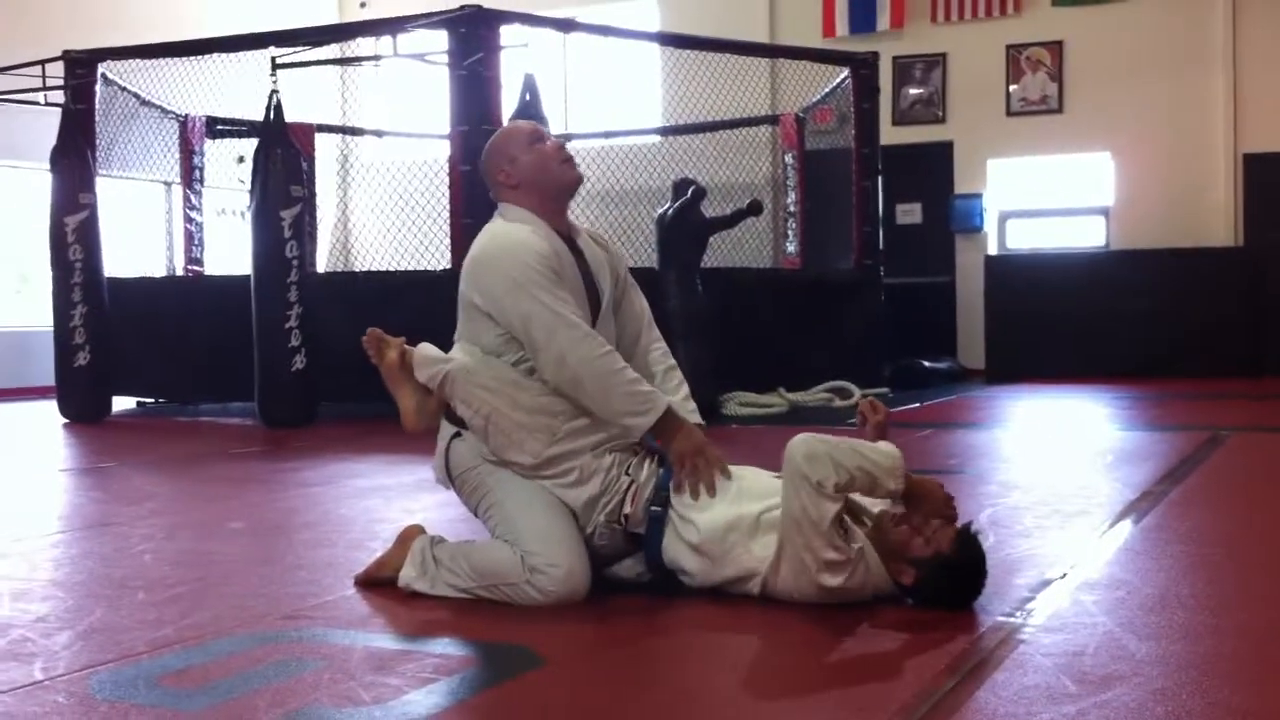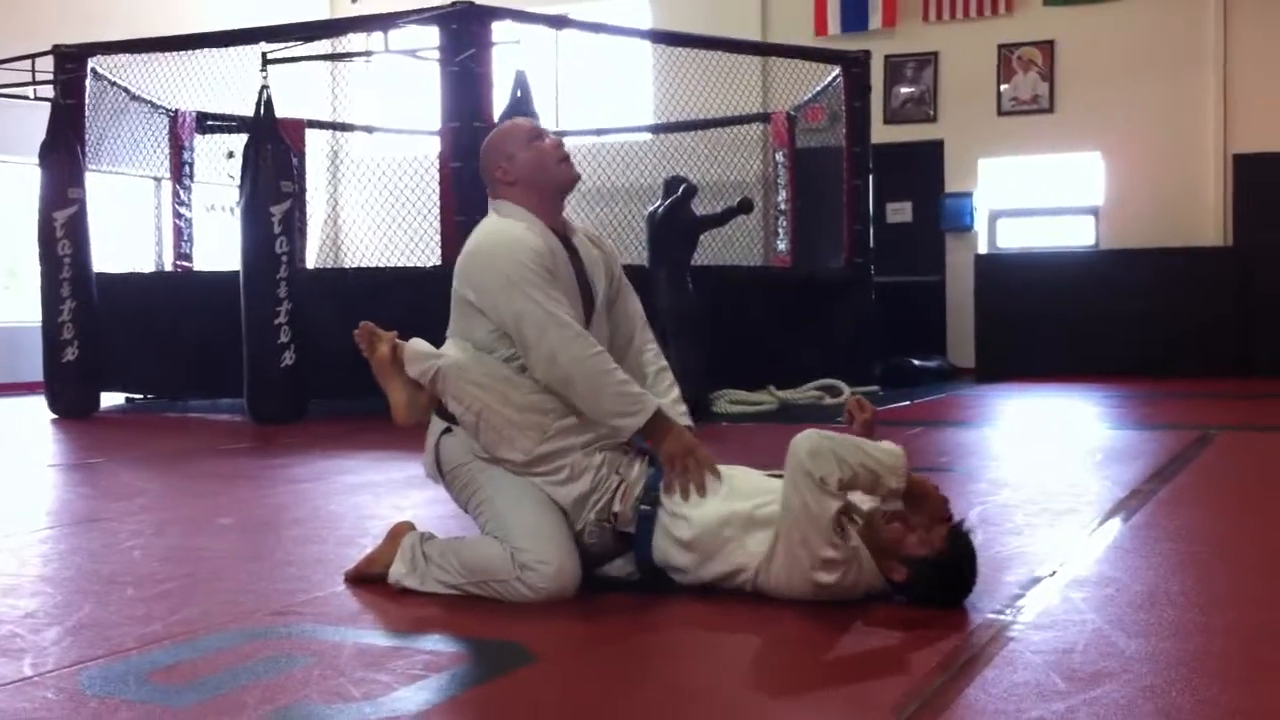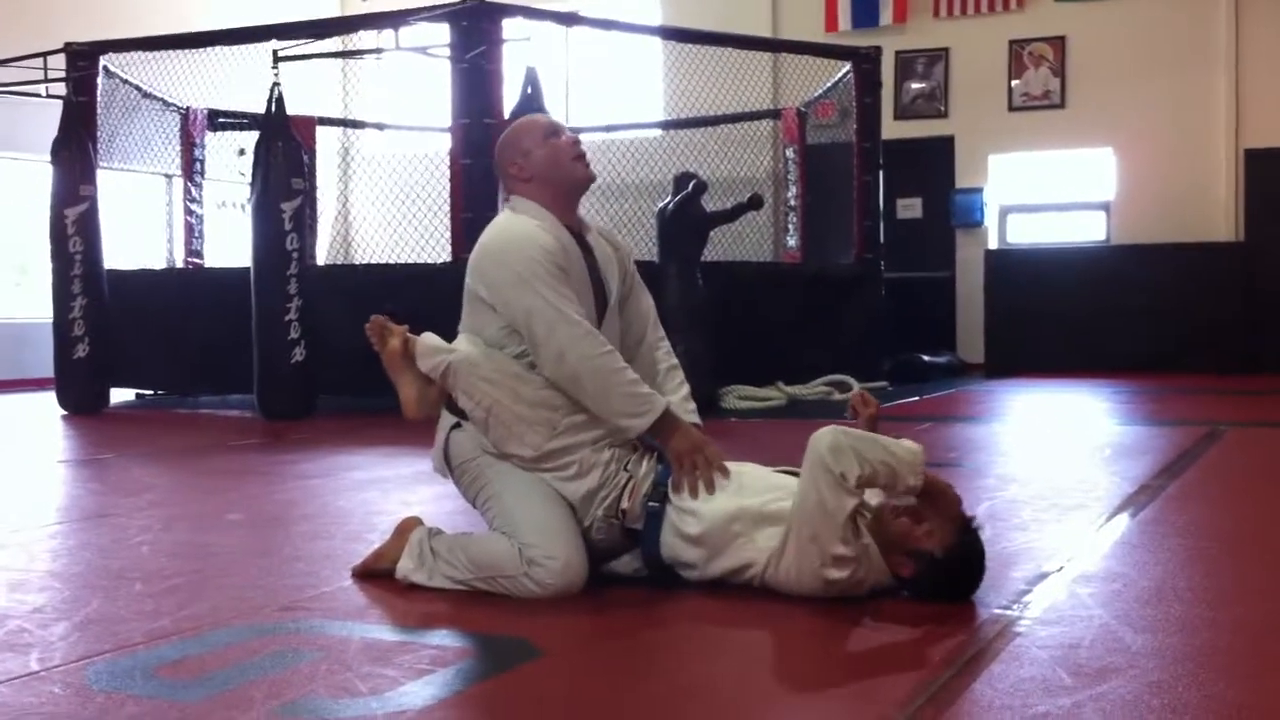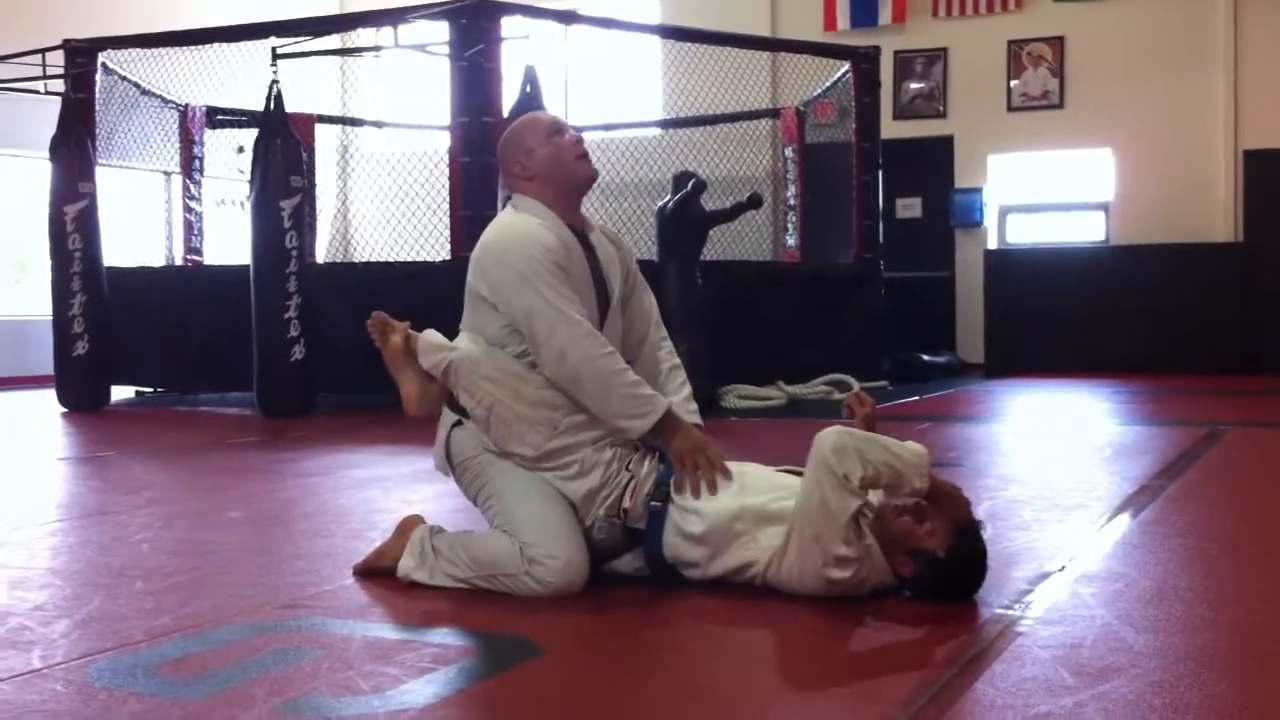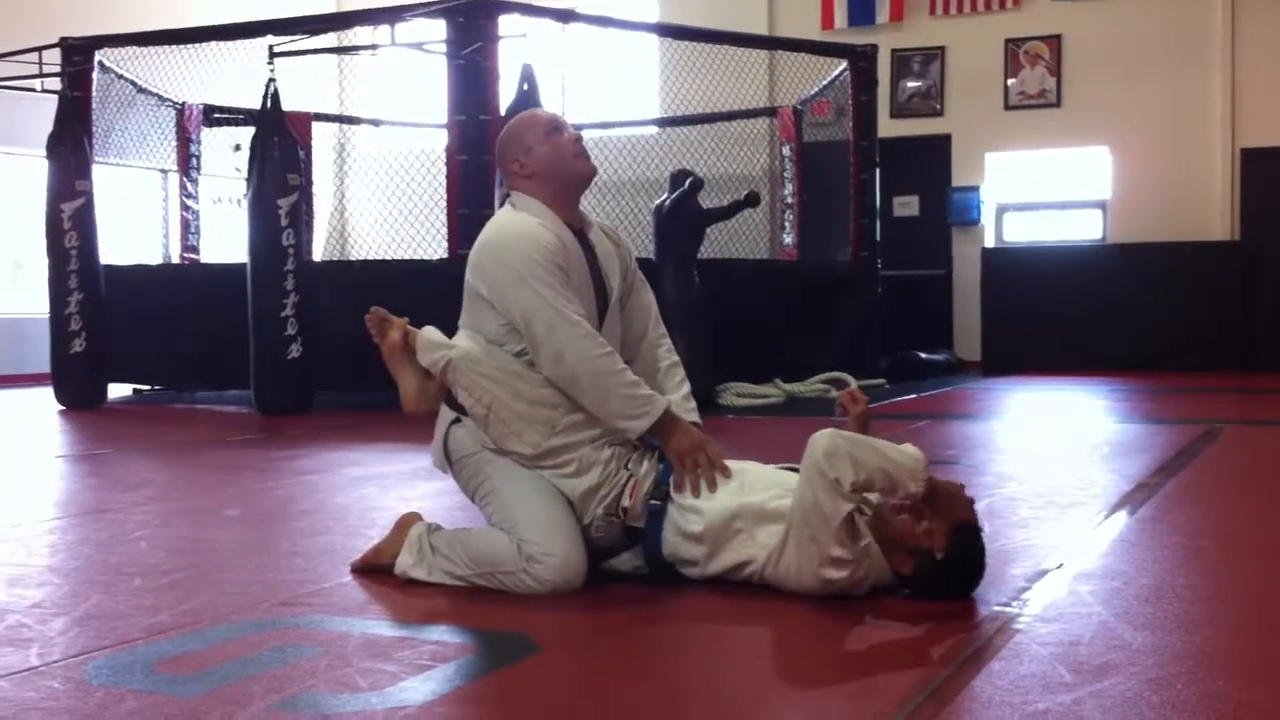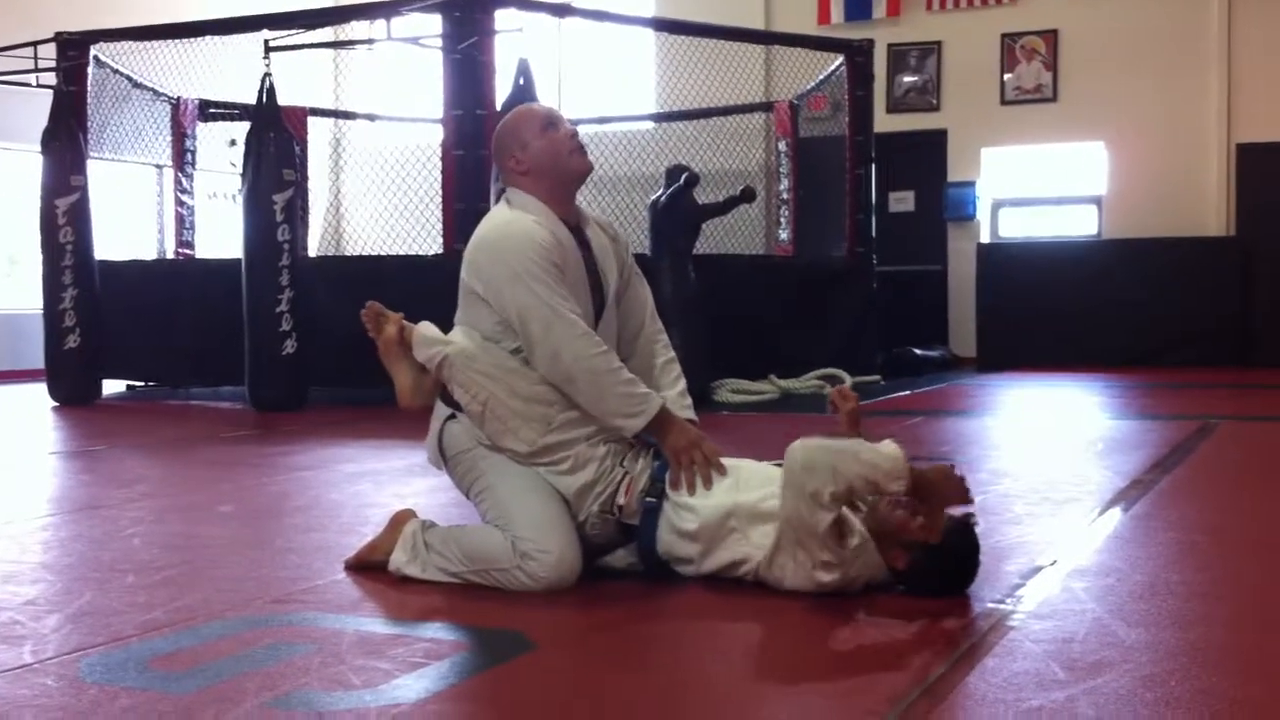
dt=0.1s
person 1, frame 1
left shoulder: (831, 572)
right shoulder: (873, 536)
left elbow: (806, 455)
left wrist: (904, 476)
right wrist: (883, 448)
left hip: (630, 506)
right hip: (671, 485)
left knee: (528, 415)
left ankle: (423, 369)
person 1, frame 2
left shoulder: (822, 569)
right shoulder: (864, 540)
left elbow: (813, 453)
left wrist: (905, 476)
right wrist: (869, 443)
left hip: (620, 503)
right hip: (656, 481)
left knee: (520, 411)
left ankle: (413, 364)
person 1, frame 3
left shoulder: (834, 566)
right shoulder: (874, 535)
left elbow: (830, 450)
left wrist: (921, 474)
right wrist: (876, 439)
left hip: (628, 500)
right hip: (667, 478)
left knee: (534, 411)
left ankle: (424, 356)
person 1, frame 4
left shoulder: (837, 567)
right shoulder: (875, 536)
left elbow: (834, 451)
left wrist: (928, 478)
right wrist: (870, 434)
left hip: (629, 500)
right hip: (666, 477)
left knee: (535, 411)
left ankle: (425, 354)
person 1, frame 5
left shoulder: (834, 567)
right shoulder: (874, 539)
left elbow: (830, 456)
left wrist: (925, 479)
right wrist: (864, 435)
left hip: (627, 498)
right hip: (667, 478)
left knee: (533, 408)
left ankle: (424, 350)
person 1, frame 6
left shoulder: (832, 561)
right shoulder: (866, 525)
left elbow: (805, 463)
left wrist: (909, 473)
right wrist: (856, 435)
left hip: (622, 495)
right hip: (657, 471)
left knee: (530, 409)
left ankle: (421, 344)
person 2, frame 1
left shoulder: (596, 250)
right shoulder: (508, 250)
left elbow: (644, 344)
right elbow: (577, 360)
left wrist: (687, 423)
right wrist: (668, 425)
left hip: (575, 444)
right hip: (495, 448)
right knee: (559, 576)
right ankle: (420, 556)
person 2, frame 2
left shoulder: (591, 250)
right shoulder: (502, 247)
left elbow: (637, 347)
right elbow: (568, 360)
left wrist: (676, 425)
right wrist: (658, 426)
left hip: (564, 441)
right hip: (485, 444)
right knee: (548, 574)
right ankle: (409, 553)
person 2, frame 3
left shoulder: (605, 247)
right shoulder: (515, 243)
left elbow: (648, 344)
right elbow: (577, 358)
left wrist: (686, 423)
right wrist: (666, 425)
left hip: (572, 437)
right hip: (495, 439)
right knee: (556, 569)
right ankle: (418, 548)
person 2, frame 4
left shoulder: (606, 246)
right shoulder: (517, 242)
left elbow: (650, 344)
right elbow: (578, 358)
left wrist: (689, 425)
right wrist: (668, 427)
left hip: (574, 436)
right hip: (496, 437)
right knee: (557, 567)
right ankle: (420, 547)
person 2, frame 5
left shoulder: (606, 243)
right shoulder: (516, 241)
left elbow: (648, 342)
right elbow: (576, 358)
left wrist: (686, 423)
right wrist: (666, 426)
left hip: (572, 434)
right knee: (556, 565)
right ankle: (418, 544)
person 2, frame 6
left shoulder: (602, 238)
right shoulder: (512, 238)
left elbow: (645, 338)
right elbow: (571, 356)
left wrist: (681, 420)
right wrist: (662, 424)
right hip: (489, 430)
right knee: (550, 562)
right ankle: (411, 541)
person 3, frame 1
left shoulder: (689, 219)
right shoulder: (668, 217)
left elbow: (719, 223)
left wrist: (744, 212)
right wrist: (692, 197)
left hip: (686, 286)
right hip: (675, 288)
left knee: (694, 344)
right knee: (684, 346)
left ankle: (698, 401)
right ankle: (692, 403)
person 3, frame 2
left shoulder: (679, 217)
right shoulder: (658, 215)
left elbow: (711, 220)
left wrist: (736, 209)
right wrist: (683, 194)
left hip: (677, 285)
right hip: (666, 287)
left knee: (685, 342)
right knee: (676, 344)
left ankle: (693, 400)
right ankle: (685, 401)
person 3, frame 3
left shoulder: (688, 213)
right shoulder: (668, 211)
left elbow: (715, 217)
left wrist: (744, 206)
right wrist: (693, 191)
left hip: (686, 280)
right hip: (675, 282)
left knee: (693, 338)
right knee: (684, 340)
left ankle: (697, 395)
right ankle: (686, 398)
person 3, frame 4
left shoulder: (689, 212)
right shoulder: (666, 210)
left elbow: (719, 216)
left wrist: (744, 205)
right wrist: (692, 191)
left hip: (685, 280)
right hip: (674, 282)
left knee: (695, 338)
right knee: (684, 339)
left ankle: (699, 395)
right ankle: (688, 397)
person 3, frame 5
left shoulder: (688, 210)
right shoulder: (664, 208)
left elbow: (718, 214)
left wrist: (742, 203)
right wrist: (689, 188)
left hip: (684, 278)
right hip: (672, 280)
left knee: (694, 336)
right knee: (682, 337)
left ankle: (698, 392)
person 3, frame 6
left shoulder: (683, 206)
right shoulder: (660, 204)
left elbow: (714, 209)
left wrist: (738, 198)
right wrist: (684, 184)
left hip: (680, 273)
right hip: (668, 276)
left knee: (690, 332)
right knee: (678, 333)
left ankle: (694, 389)
right ankle: (686, 390)
